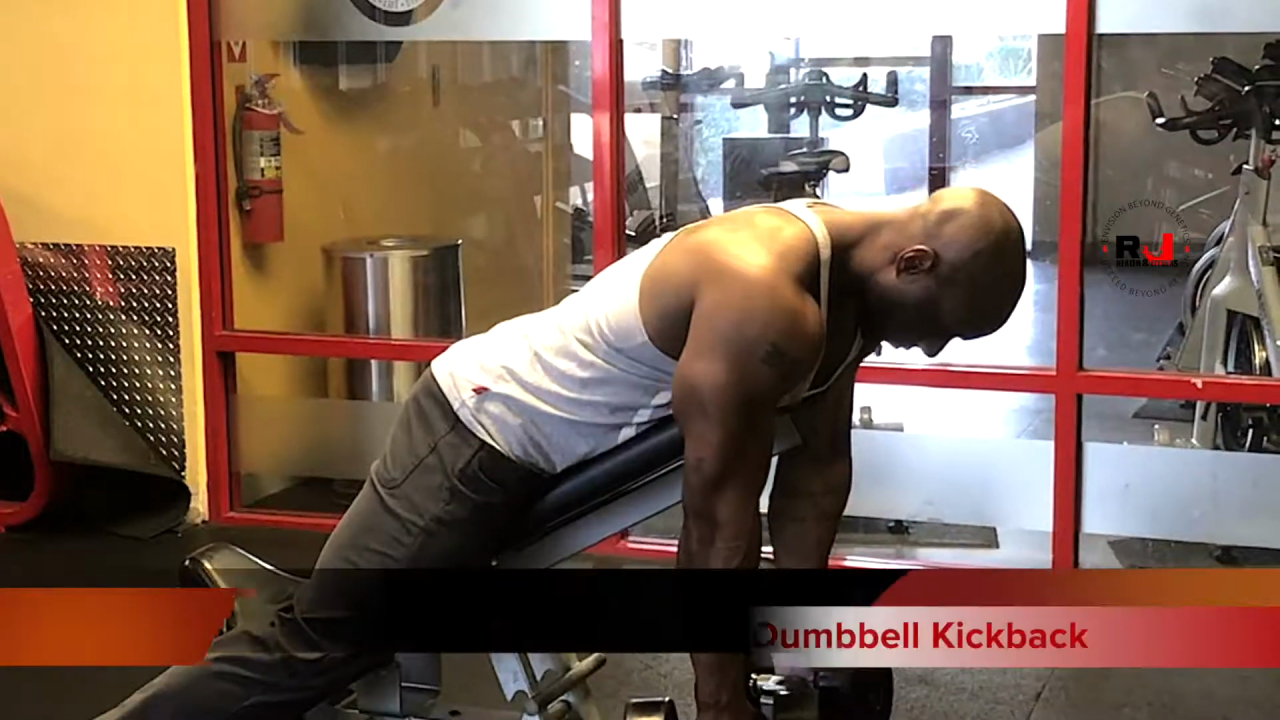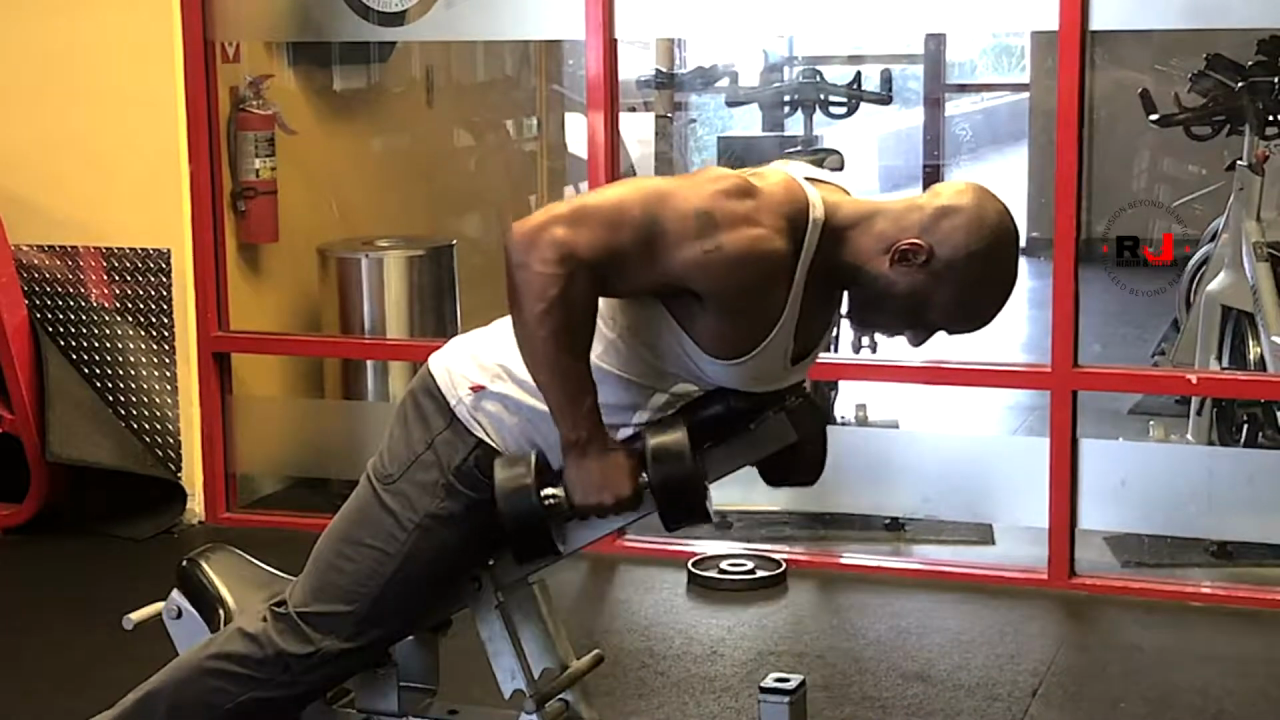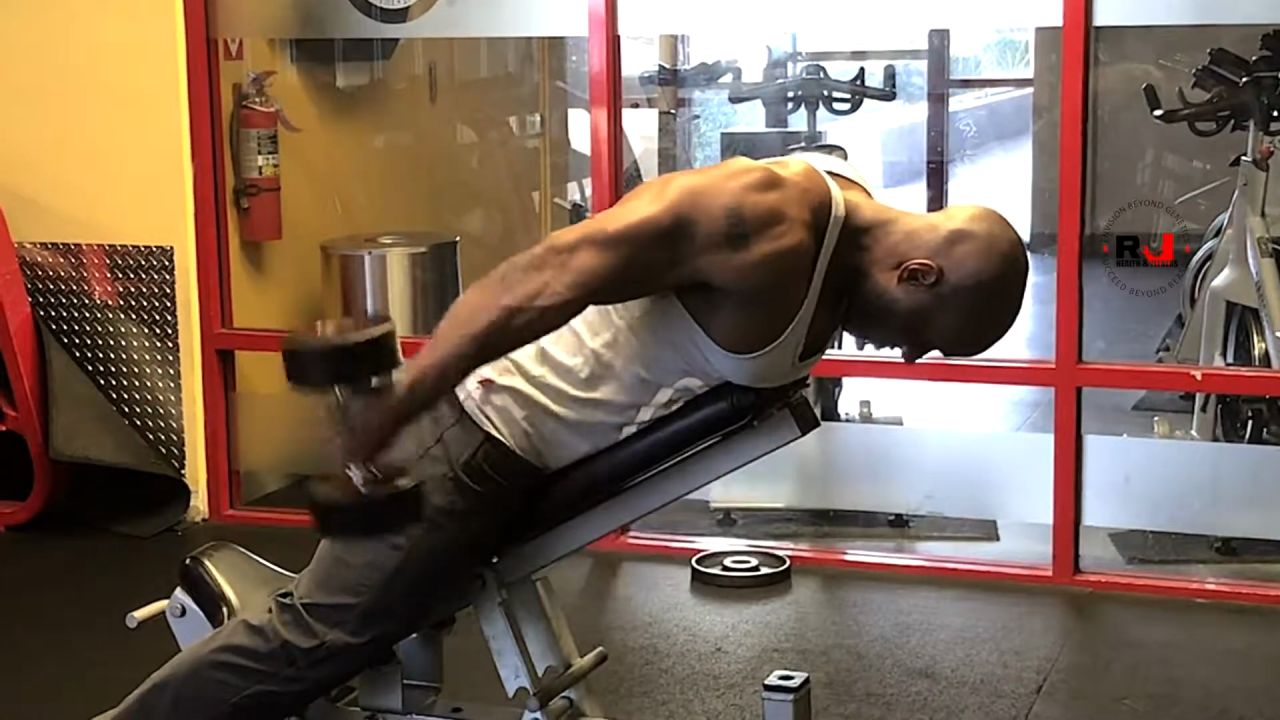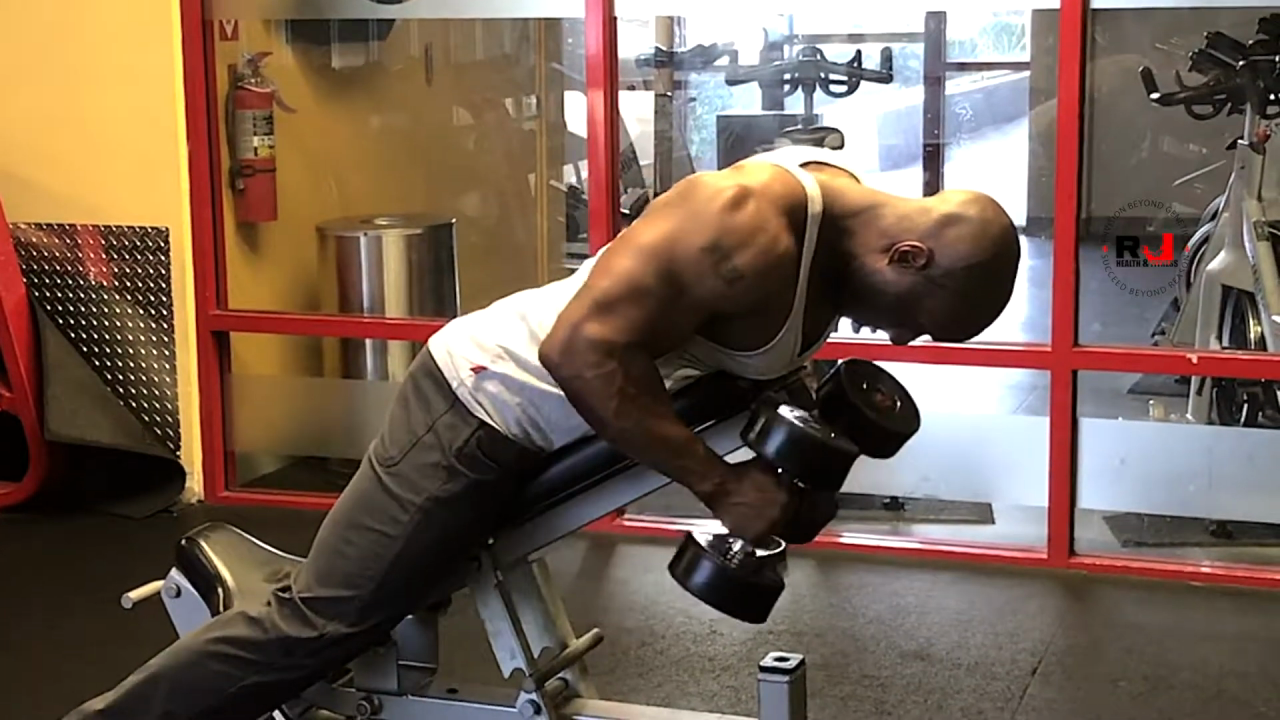
dt=1s
person 1, frame 1
left shoulder: (852, 285)
right shoulder: (766, 298)
left elbow: (816, 462)
right elbow: (719, 513)
left hip: (543, 445)
right hip: (487, 426)
right knee: (320, 642)
person 1, frame 2
left shoulder: (835, 237)
right shoulder: (750, 232)
right elbow: (545, 245)
right wrist: (585, 444)
left hip: (531, 441)
right hip: (488, 423)
right knee: (312, 637)
person 1, frame 3
left shoulder: (849, 236)
right shoulder: (775, 221)
right elbow: (563, 267)
right wrist: (402, 400)
left hip: (556, 442)
right hip: (493, 422)
left knee: (389, 609)
right knee: (319, 633)
person 1, frame 4
left shoulder: (844, 220)
right shoulder: (754, 227)
right elbow: (583, 348)
right wrist: (722, 485)
left hip: (530, 423)
right hip: (487, 405)
right knee: (316, 620)
